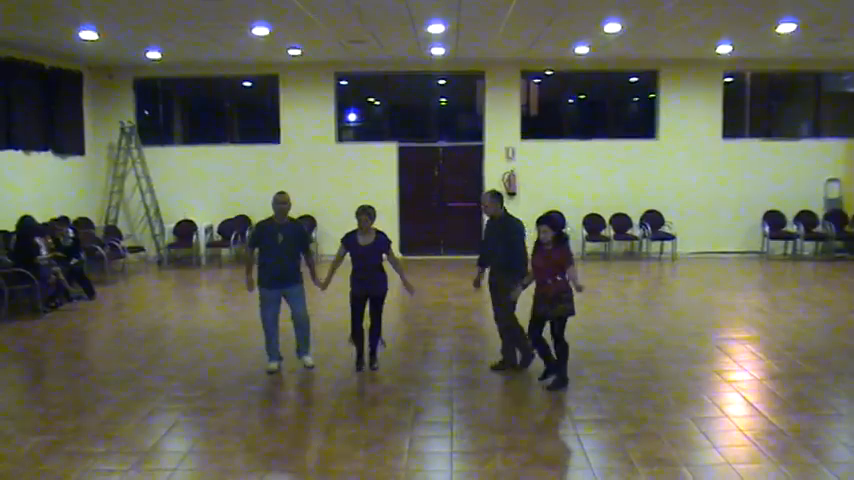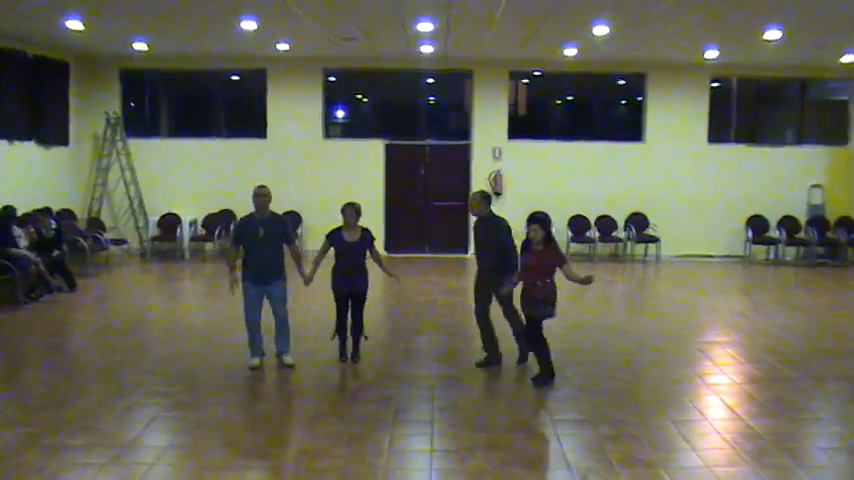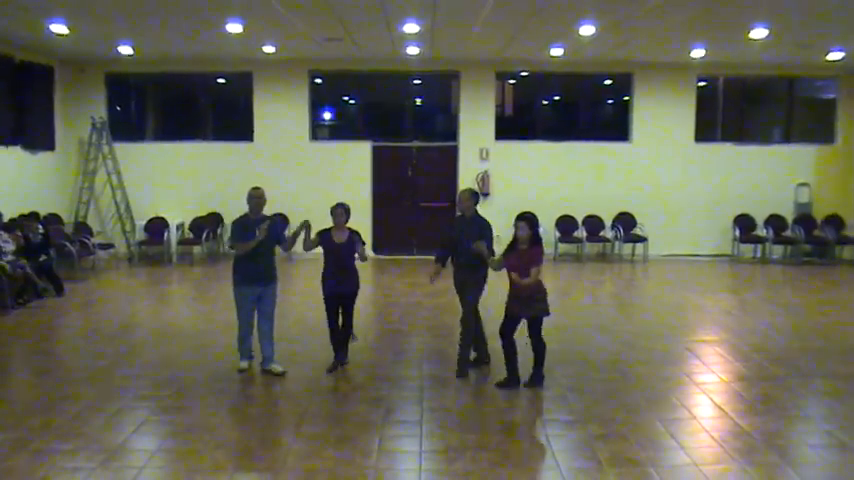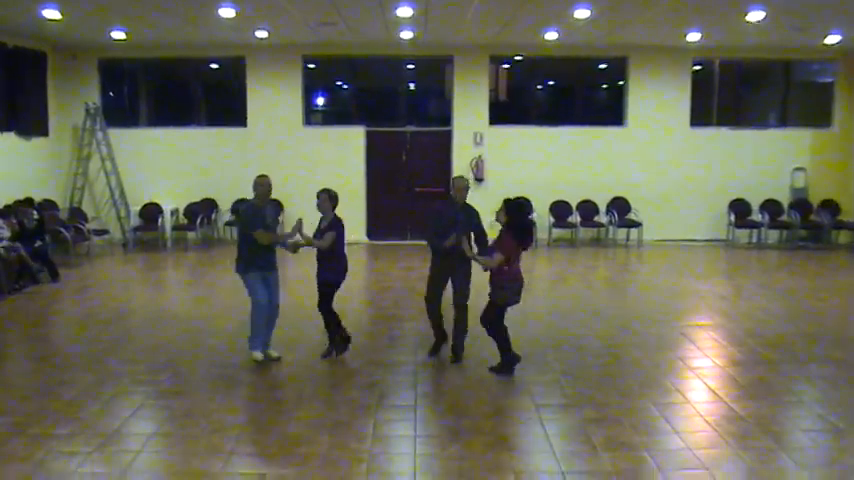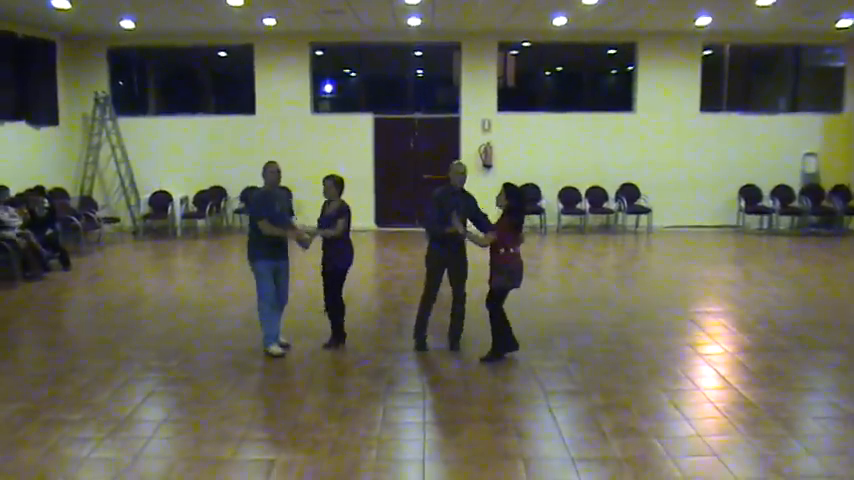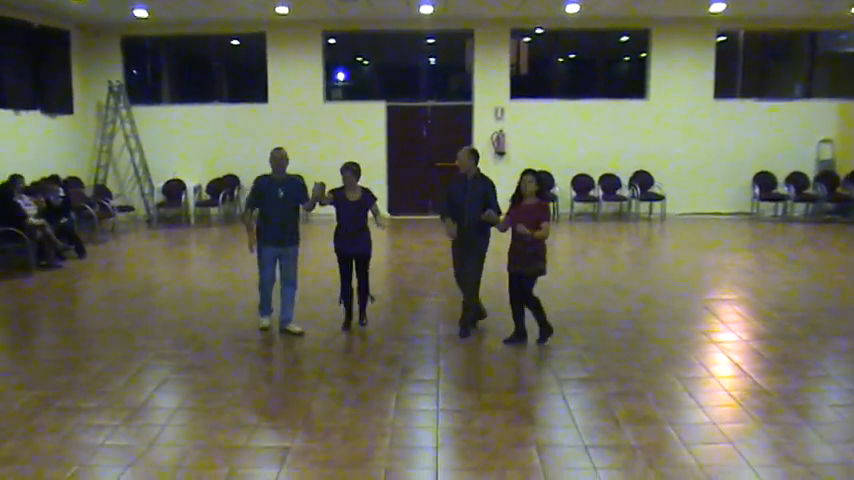
dt=0.4s
person 1, frame 1
left shoulder: (297, 228)
right shoulder: (262, 227)
left elbow: (307, 253)
right elbow: (250, 251)
left wrist: (314, 276)
right wrist: (248, 276)
left hip: (293, 281)
right hip: (268, 283)
left knee: (301, 317)
right knee: (269, 322)
left ankle: (304, 353)
right ankle: (274, 358)
person 1, frame 2
left shoulder: (279, 222)
right shoulder: (244, 223)
left elbow: (292, 246)
right elbow: (234, 249)
left wrist: (300, 269)
right wrist: (232, 273)
left hip: (276, 277)
right hip: (251, 279)
left knee: (281, 316)
right knee: (252, 318)
left ankle: (284, 353)
right ankle: (256, 354)
person 1, frame 3
left shoulder: (272, 223)
right shoulder: (239, 224)
left elbow: (285, 245)
right elbow: (239, 250)
left wrist: (297, 232)
right wrist: (259, 237)
left hip: (268, 280)
right hip: (245, 281)
left knee: (267, 321)
right knee: (245, 321)
left ankle: (268, 362)
right ankle: (245, 358)
person 1, frame 4
left shoulder: (270, 209)
right shoulder: (248, 211)
right elbow: (263, 238)
left wrist: (287, 243)
right wrist: (289, 236)
left hip: (269, 267)
right hip: (251, 268)
left knee: (273, 308)
right knee: (261, 304)
left ankle: (264, 346)
right ankle: (255, 346)
person 1, frame 5
left shoulder: (283, 196)
right shoulder: (258, 198)
right elbow: (264, 228)
left wrist: (299, 234)
right wrist: (290, 233)
left hip: (281, 255)
right hip: (261, 256)
left knee: (281, 296)
right knee: (267, 297)
left ankle: (273, 335)
right ankle: (270, 342)
person 1, frame 6
left shoulder: (296, 183)
right shoulder: (261, 184)
left elbow: (306, 206)
right elbow: (249, 211)
left wrist: (315, 198)
right wrist: (251, 235)
left hip: (290, 241)
right hip: (266, 241)
left knee: (289, 281)
right knee: (266, 280)
left ankle: (286, 322)
right ankle: (265, 314)
person 2, frame 1
left shoulder: (513, 225)
right shoulder: (490, 224)
left elbow: (521, 255)
left wrist: (520, 281)
right wrist: (480, 272)
left hip: (510, 277)
right hip: (495, 275)
left knee: (506, 316)
right knee: (499, 317)
left ankle: (526, 353)
right ankle: (509, 358)
person 2, frame 2
left shoulder: (500, 225)
right shoulder: (478, 224)
left elbow: (511, 255)
left wrist: (509, 281)
left hip: (501, 277)
right hip: (483, 275)
left knee: (509, 313)
right knee: (480, 313)
left ankle: (524, 349)
right ankle: (492, 354)
person 2, frame 3
left shoulder: (483, 225)
right shoulder: (457, 223)
left elbow: (489, 253)
right elbow: (447, 246)
left wrist: (483, 251)
right wrist: (438, 265)
left hip: (476, 276)
right hip: (459, 274)
left knee: (467, 317)
right knee: (471, 315)
left ankle: (463, 363)
right ankle: (482, 355)
person 2, frame 4
left shoulder: (470, 212)
right shoulder: (440, 210)
left elbow: (480, 237)
right elbow: (431, 238)
right wrist: (445, 243)
left hip: (462, 263)
right hip: (440, 261)
left knee: (461, 306)
right knee: (431, 302)
left ankle: (457, 349)
right ankle: (440, 337)
person 2, frame 5
left shoulder: (468, 199)
right shoulder: (438, 196)
left elbow: (481, 221)
right elbow: (431, 225)
right wrist: (448, 230)
left hip: (458, 250)
right hip: (437, 249)
left knee: (459, 294)
right knee: (430, 293)
left ankle: (454, 336)
right ankle: (420, 336)
person 2, frame 6
left shoulder: (486, 184)
right shoulder: (456, 182)
left elbow: (494, 209)
right elbow: (448, 206)
left wrist: (492, 216)
right wrist: (447, 221)
left hip: (479, 237)
right hip: (460, 235)
left knee: (471, 279)
right knee: (460, 276)
left ankle: (467, 323)
right ankle: (477, 311)
person 3, frame 1
left shoulder: (563, 250)
right shoulder: (538, 249)
left elbow: (572, 276)
left wrist: (577, 286)
right wrist: (521, 287)
left hip: (560, 297)
right hip: (542, 297)
left knee: (557, 337)
right knee: (533, 334)
left ankle: (562, 377)
right ankle: (551, 365)
person 3, frame 2
left shoulder: (552, 251)
right shoulder: (526, 247)
left elbow: (570, 273)
left wrist: (584, 280)
right wrist: (512, 283)
left hip: (543, 297)
right hip: (528, 296)
left knee: (531, 334)
right knee: (535, 334)
left ankle: (547, 373)
right ankle: (546, 371)
person 3, frame 3
left shoulder: (535, 250)
right shoulder: (512, 247)
left elbow: (534, 278)
right elbow: (497, 265)
left wrist: (522, 281)
right wrist: (485, 253)
left hip: (534, 298)
right hip: (515, 297)
left knee: (534, 336)
right knee: (506, 333)
left ankle: (537, 375)
right ankle: (512, 376)
person 3, frame 4
left shoulder: (509, 237)
right shoulder: (510, 234)
left elbow: (493, 263)
left wrist: (470, 253)
right wrist: (490, 264)
left hip: (506, 284)
right hip: (506, 282)
left knee: (488, 320)
right knee: (496, 322)
left ankle: (509, 357)
right ankle: (507, 361)
person 3, frame 5
left shoulder: (507, 220)
right shoulder: (511, 218)
left elbow: (485, 240)
right elbow: (520, 240)
left wrist: (462, 230)
left hip: (507, 268)
right hip: (504, 267)
left knee: (493, 306)
right knee: (495, 305)
left ankle: (497, 350)
right ankle: (509, 341)
person 3, frame 6
left shoulder: (542, 206)
right shoulder: (515, 204)
left elbow: (545, 232)
right elbow: (503, 227)
left wrist: (528, 232)
left hip: (534, 254)
right hip: (516, 253)
left knee: (526, 293)
right knee: (515, 293)
left ankle: (545, 327)
right ankle: (519, 332)
person 4, frame 1
left shoulder: (381, 238)
right shoulder: (349, 238)
left elbow: (393, 260)
right elbow: (338, 259)
left wrist: (404, 280)
right wrist: (328, 279)
left hip: (378, 283)
right hip: (358, 284)
left knee: (376, 320)
right knee: (356, 321)
left ankle: (373, 355)
right ankle: (359, 356)
person 4, frame 2
left shoulder: (365, 234)
right shoulder: (334, 234)
left elbow: (374, 255)
right elbow: (322, 254)
left wrist: (387, 271)
right wrist: (312, 273)
left hip: (359, 280)
right hip: (340, 280)
left knee: (357, 316)
right knee: (341, 316)
left ankle: (356, 348)
right ankle: (342, 349)
person 4, frame 3
left shoulder: (354, 235)
right shoulder: (324, 234)
left elbow: (363, 258)
right elbow: (307, 248)
left wrist: (360, 251)
right wrist: (307, 232)
left hip: (349, 281)
right hip: (330, 281)
left knee: (347, 319)
right knee: (332, 320)
left ankle: (344, 352)
right ankle: (337, 357)
person 4, frame 4
left shoulder: (335, 223)
right shoulder: (324, 220)
left elbow: (323, 245)
left wrist: (303, 236)
right wrist: (302, 243)
left hip: (335, 269)
right hip: (325, 268)
left knee: (324, 305)
right knee: (325, 305)
left ankle: (343, 337)
right ankle: (334, 342)
person 4, frame 5
left shoulder: (343, 208)
right shoulder: (326, 206)
left elbow: (337, 231)
right elbow: (322, 228)
left wrist: (317, 233)
left hip: (342, 255)
right hip: (328, 255)
left knee: (335, 293)
right knee: (329, 293)
left ankle: (339, 336)
right ankle: (337, 331)
person 4, frame 6
left shoulder: (366, 194)
right shoulder: (336, 193)
left elbow: (375, 213)
right elbow: (325, 201)
left wrist: (379, 221)
right wrist: (321, 198)
left hip: (362, 241)
right hip: (342, 241)
left knee: (363, 277)
right knee: (345, 279)
left ankle: (363, 312)
right ankle: (347, 317)
